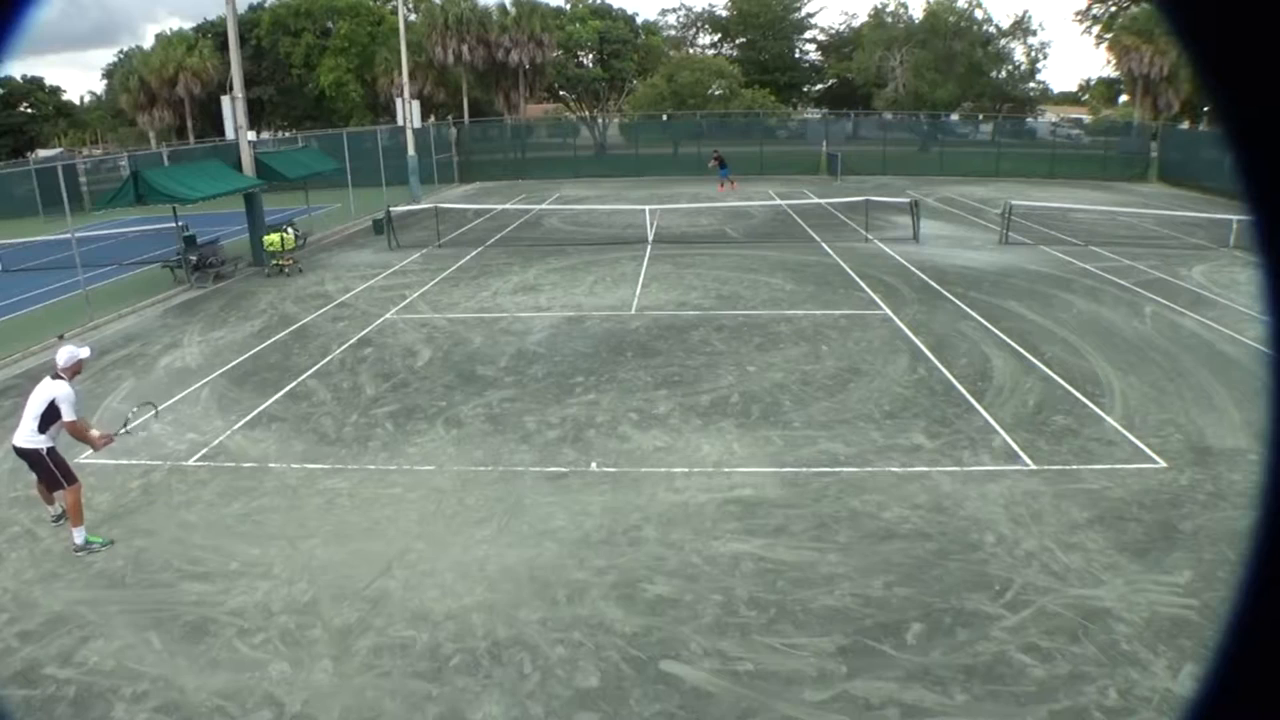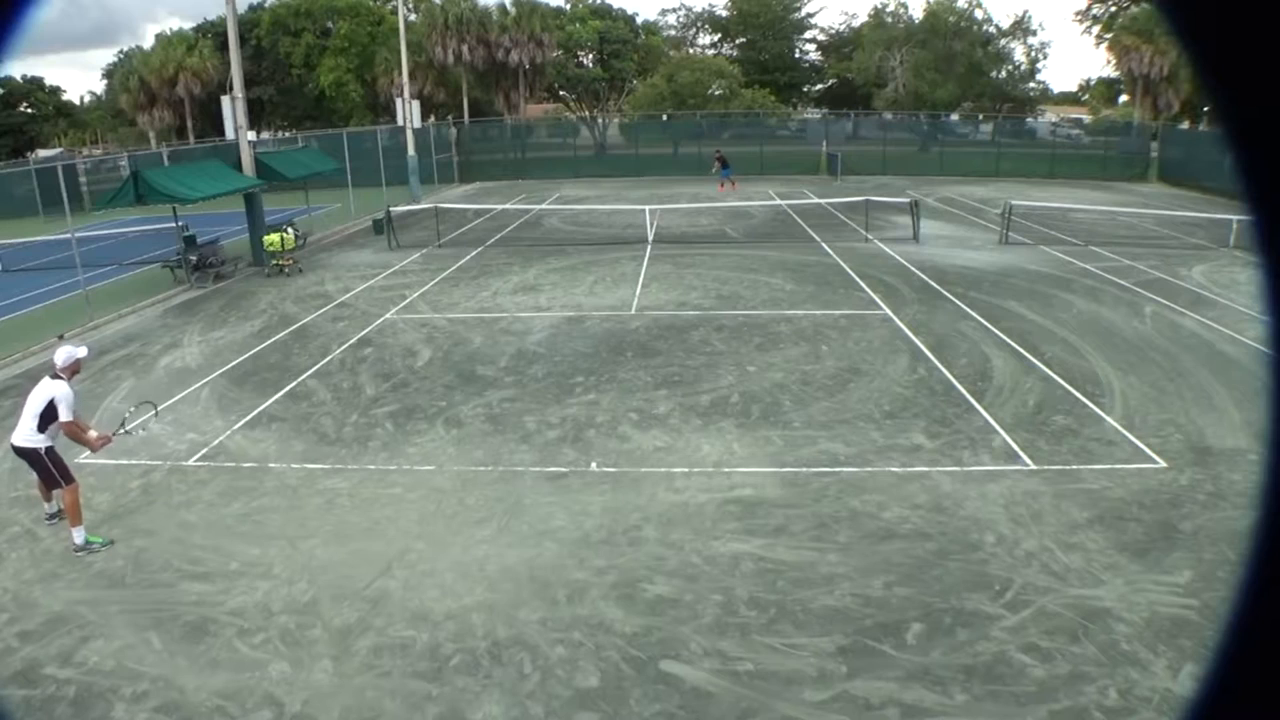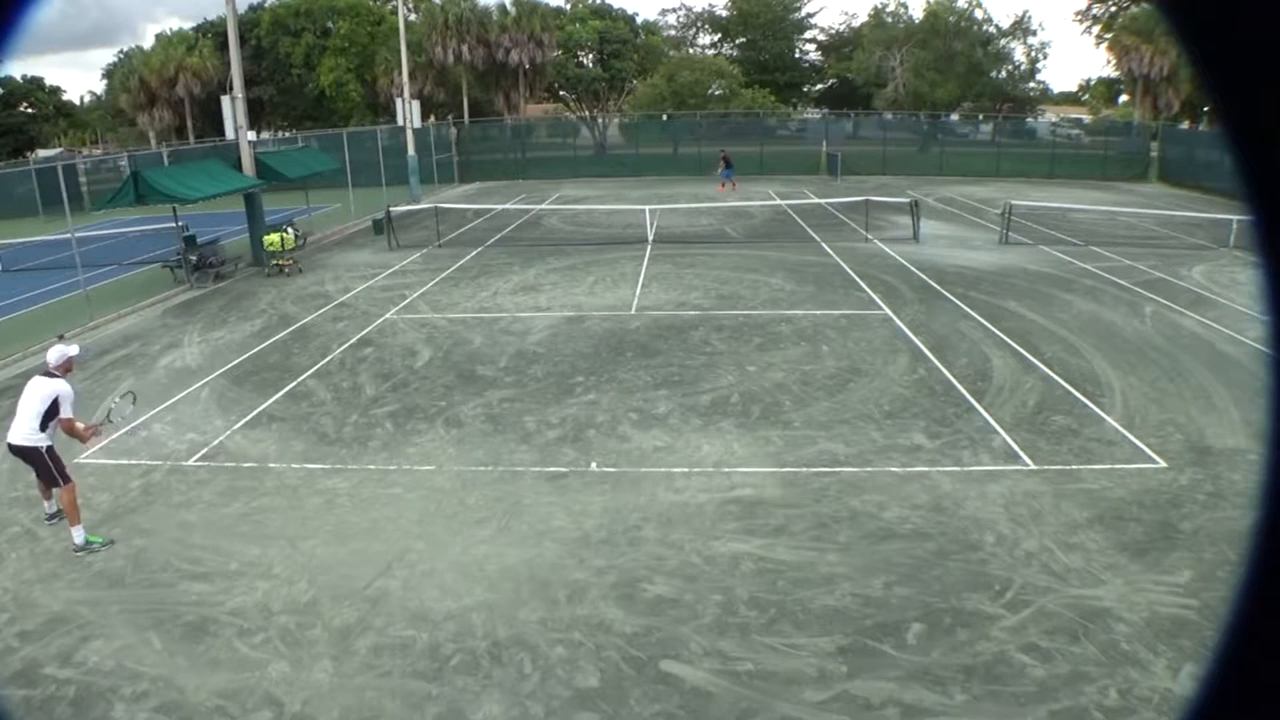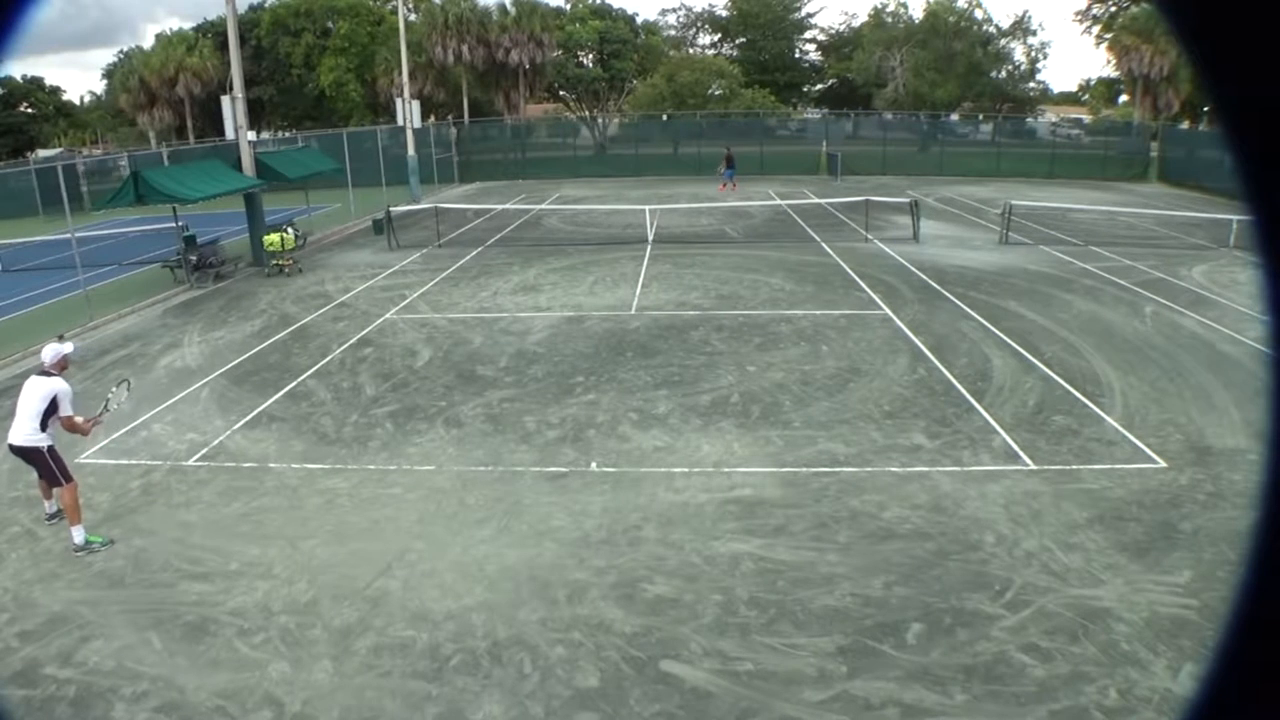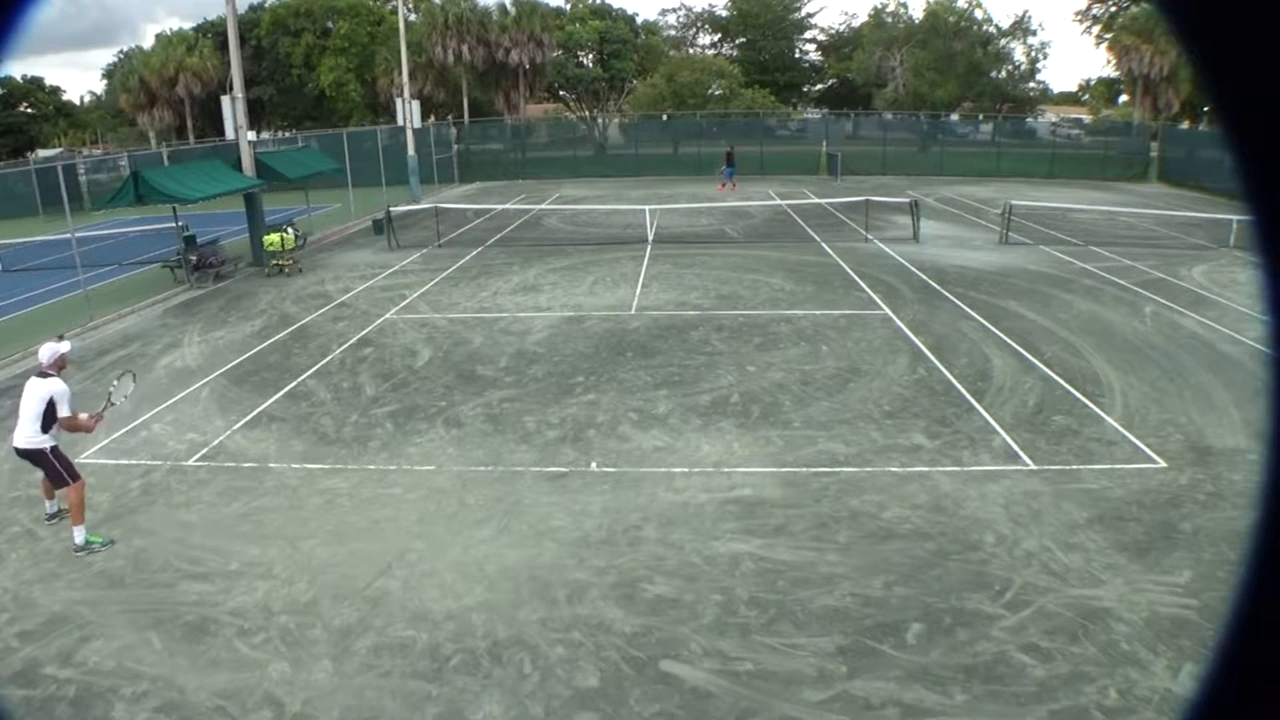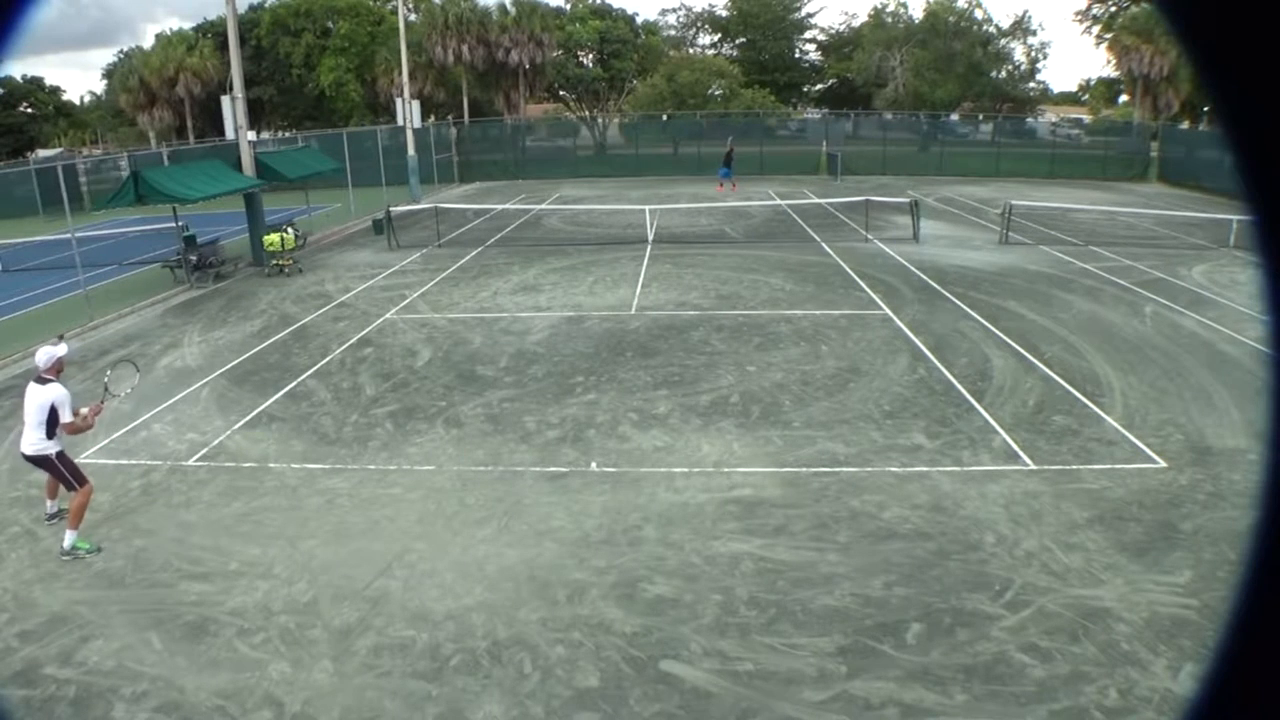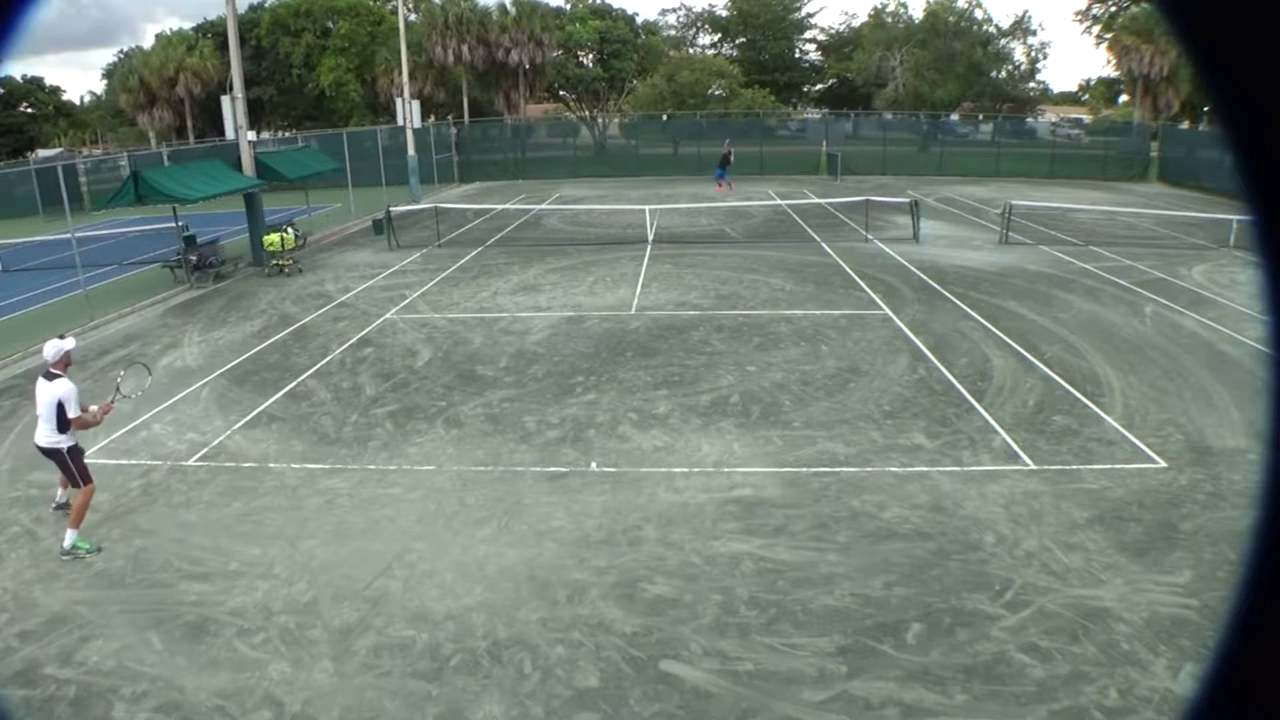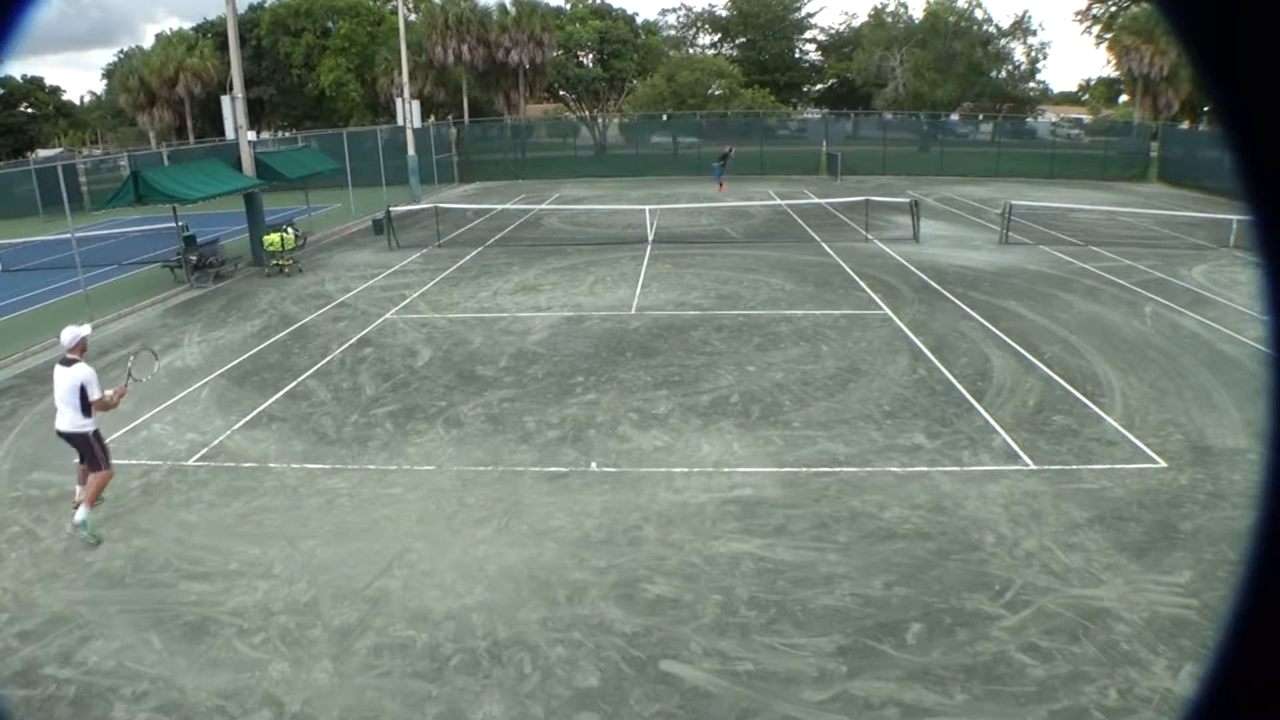
dt=0.3s
person 1, frame 1
left shoulder: (52, 381)
right shoulder: (64, 391)
left elbow: (72, 417)
right elbow: (72, 428)
left wrist: (95, 433)
right wrist: (93, 442)
left hip: (22, 441)
right hip: (36, 446)
left knee: (44, 477)
right knee: (72, 487)
left ankle: (56, 514)
right ankle: (80, 541)
person 1, frame 2
left shoulder: (51, 381)
right shoulder: (63, 390)
left elbow: (70, 417)
right elbow: (68, 429)
left wrist: (93, 434)
right wrist: (90, 444)
left hip: (21, 440)
right hip: (34, 445)
left knee: (45, 474)
right knee: (70, 487)
left ankle: (51, 512)
right ankle: (80, 541)
person 1, frame 3
left shoulder: (38, 380)
right shoulder: (63, 388)
right elbow: (67, 427)
left wrist: (81, 427)
right wrist: (82, 437)
left hip: (15, 440)
right hip: (33, 443)
left knee: (44, 472)
right knee: (67, 486)
left ankle: (51, 511)
right ankle: (80, 541)
person 1, frame 4
left shoulder: (34, 379)
right shoulder: (60, 386)
right elbow: (67, 424)
left wrist: (80, 421)
right wrist: (83, 430)
left hip: (15, 441)
right hip: (34, 443)
left knee: (46, 471)
right knee: (68, 486)
left ankle: (51, 511)
right ankle: (80, 541)
person 1, frame 5
left shoulder: (34, 380)
right shoulder: (58, 387)
right elbow: (67, 425)
left wrist: (82, 417)
right wrist: (87, 427)
left hip: (21, 442)
right hip: (39, 445)
left knee: (51, 470)
right knee: (76, 485)
left ankle: (51, 511)
right ankle: (81, 541)
person 1, frame 6
left shoulder: (34, 385)
right shoulder: (58, 392)
right elbow: (70, 429)
left wrist: (83, 412)
right wrist: (88, 424)
left hip: (28, 447)
right hip: (45, 451)
left knee: (57, 469)
right knee: (84, 489)
left ankle: (52, 511)
right ankle: (69, 545)
person 1, frame 7
left shoulder: (44, 379)
right shoulder: (66, 387)
right elbow: (77, 423)
left wrist: (93, 409)
right wrist: (97, 420)
left hip: (43, 440)
right hip: (58, 445)
left knee: (76, 454)
right knee: (86, 489)
left ankle: (61, 501)
right ankle: (69, 545)
person 1, frame 8
left shoulder: (60, 366)
right shoulder: (85, 371)
right elbow: (99, 405)
left wrist: (108, 393)
right wrist: (114, 401)
left hip: (63, 427)
right hip: (81, 429)
left knee: (88, 458)
right knee: (104, 472)
left ankle: (81, 498)
right ankle: (80, 519)
